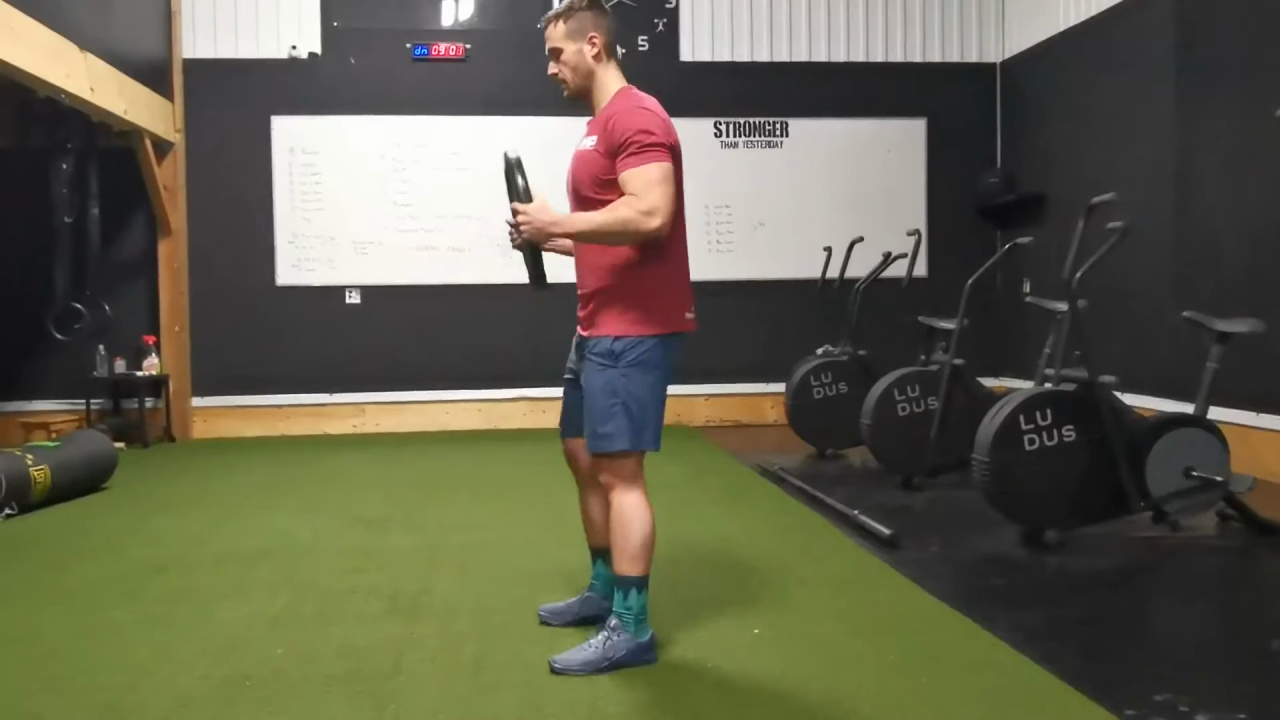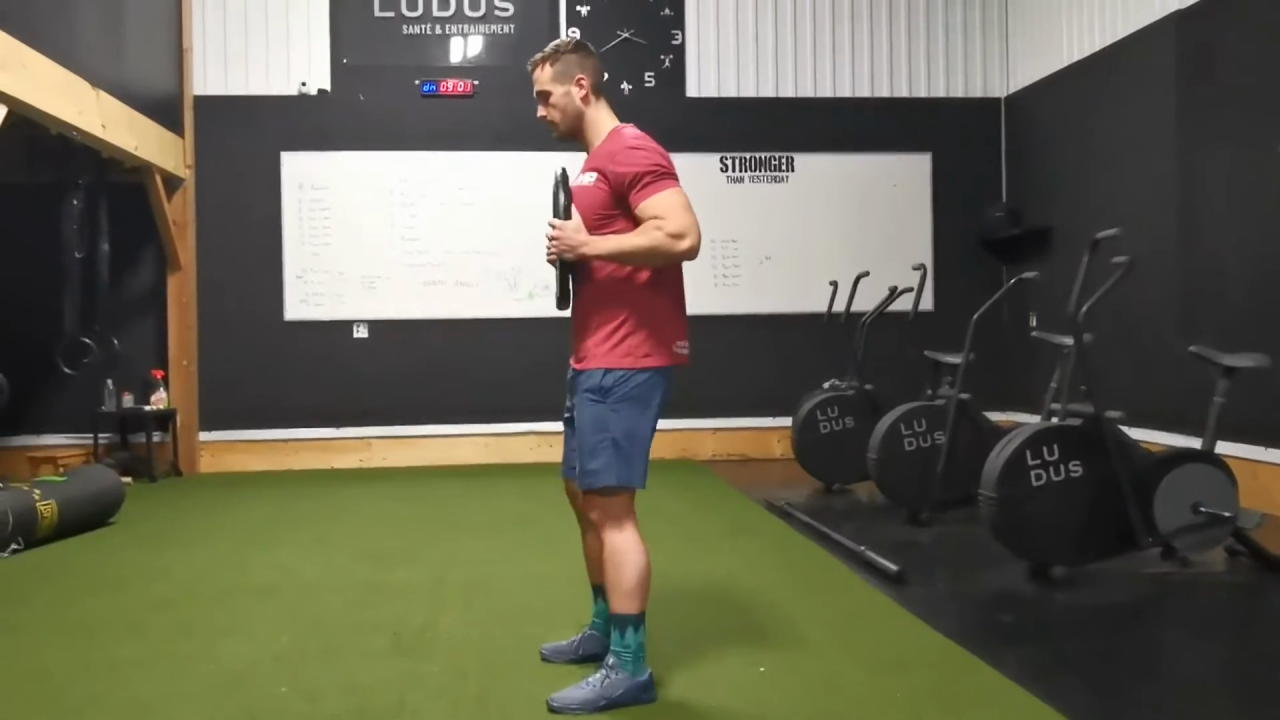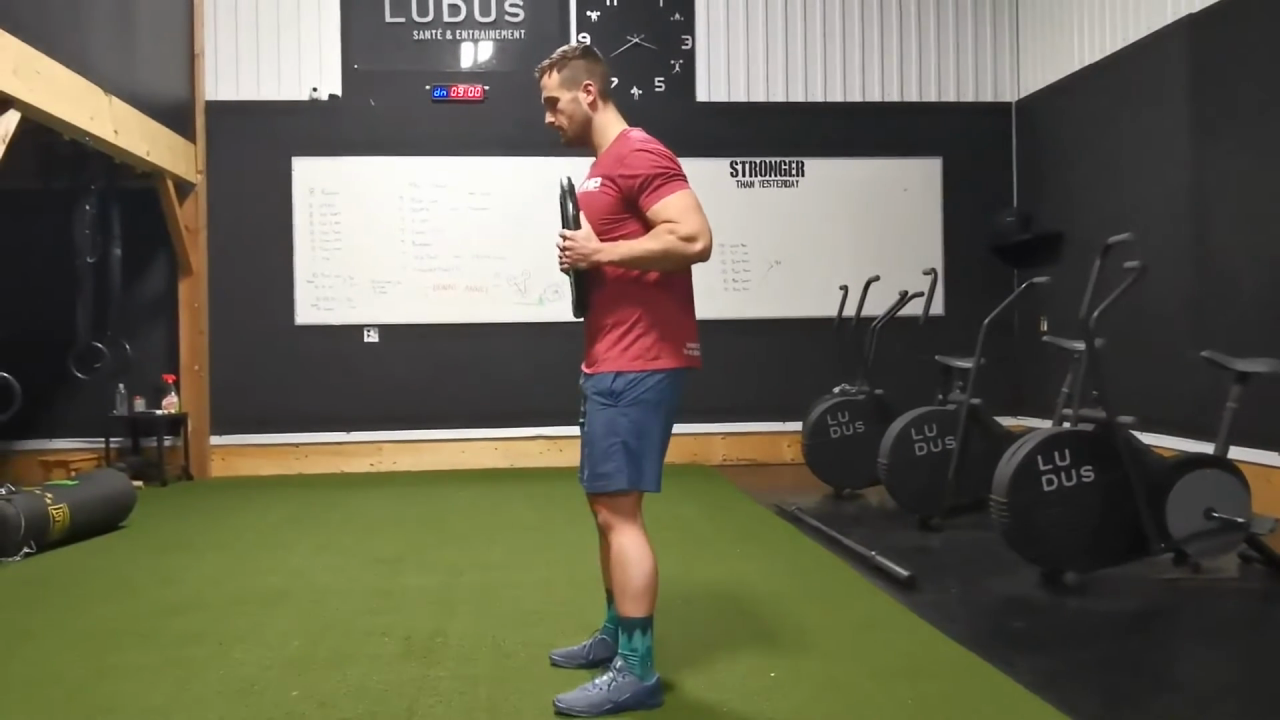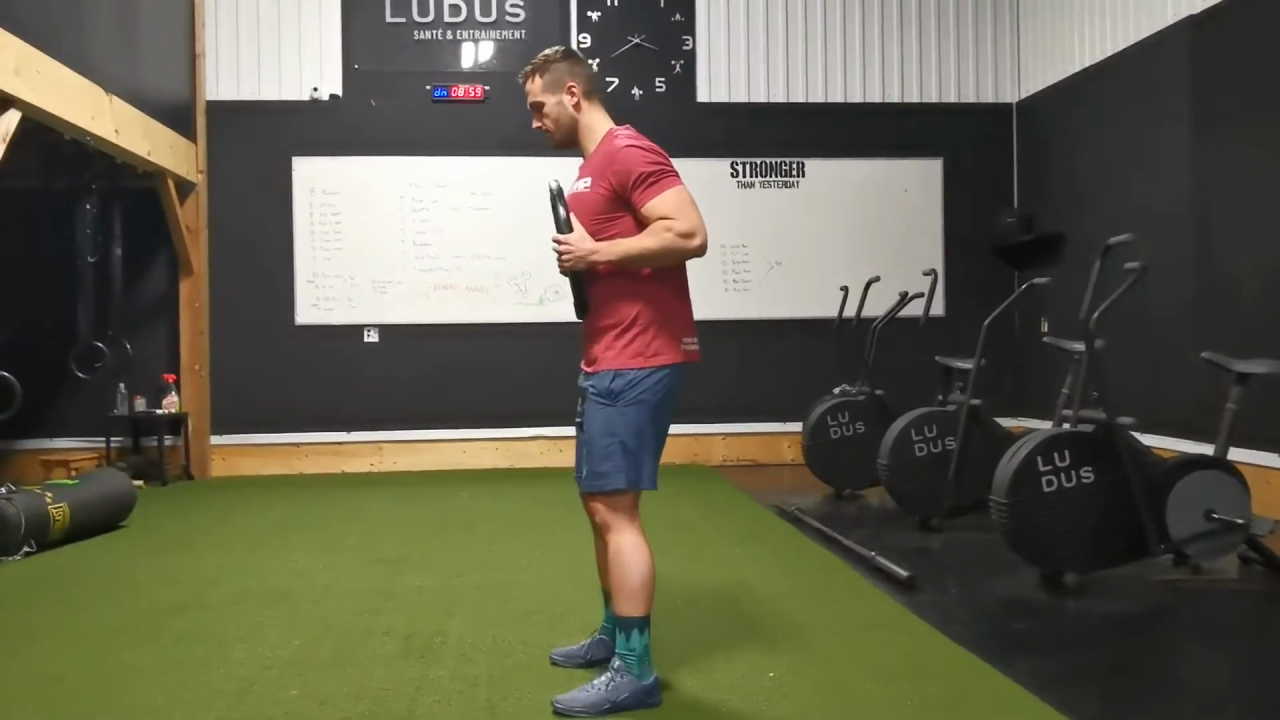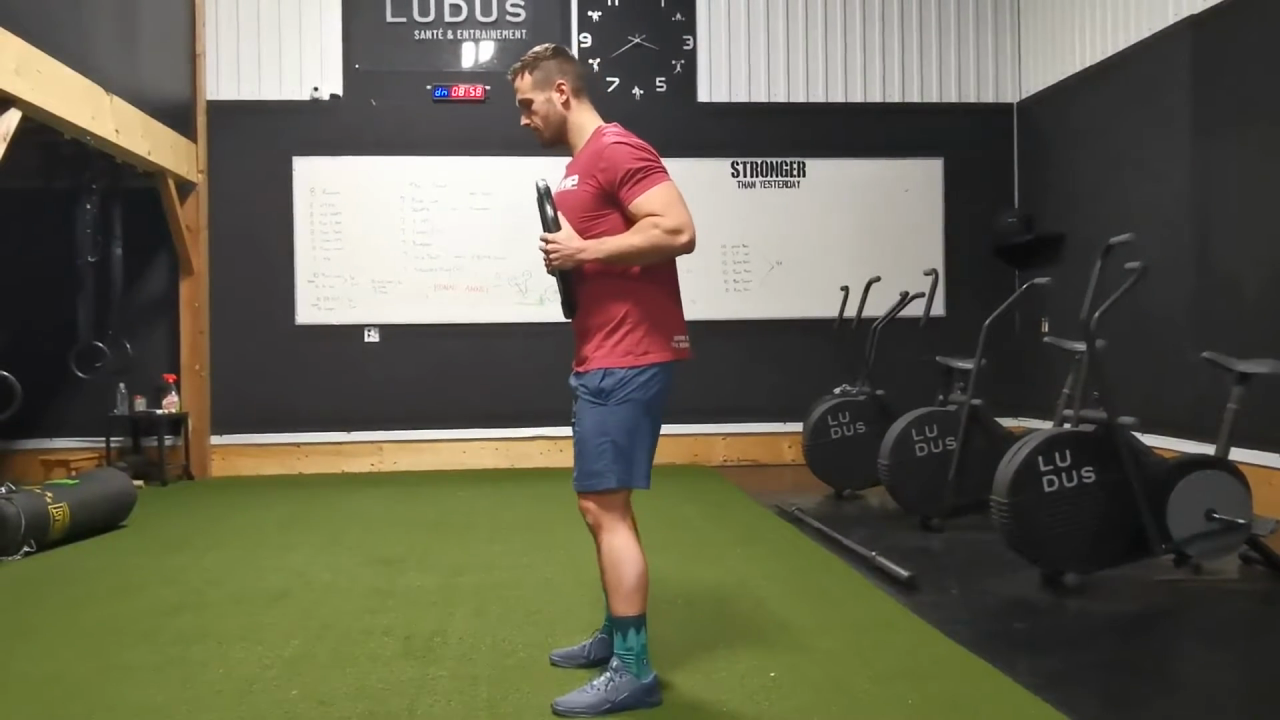
dt=0.7s
person 1, frame 1
left shoulder: (635, 116)
right shoulder: (602, 124)
left elbow: (650, 217)
left wrist: (556, 223)
right wrist: (558, 236)
left hip: (634, 326)
right hip: (602, 323)
left knee: (618, 471)
right knee: (583, 454)
left ankle: (631, 628)
right ankle: (604, 589)
person 1, frame 2
left shoulder: (630, 152)
right shoulder: (595, 162)
left elbow: (681, 237)
left wrist: (587, 245)
right wrist: (572, 250)
left hip: (628, 359)
right hip: (598, 357)
left knee: (607, 507)
right knee: (588, 500)
right ankle: (606, 630)
person 1, frame 3
left shoulder: (638, 156)
right shoulder: (603, 167)
left elbow: (693, 239)
left wrist: (601, 252)
right wrist: (585, 257)
left hip: (639, 362)
right hip: (612, 360)
left knee: (619, 511)
right knee: (607, 506)
right ankle: (615, 635)
person 1, frame 4
left shoulder: (629, 154)
right shoulder: (592, 167)
left elbow: (690, 234)
left wrist: (596, 253)
right wrist: (579, 257)
left hip: (638, 360)
right hip: (609, 358)
left knee: (614, 509)
right knee: (598, 499)
right ankle: (614, 634)
person 1, frame 5
left shoulder: (617, 151)
right shoulder: (581, 165)
left elbow: (677, 231)
left wrist: (582, 250)
right wrist: (568, 256)
left hip: (627, 358)
right hip: (603, 357)
left knee: (604, 508)
right knee: (603, 504)
right ankle: (614, 636)
